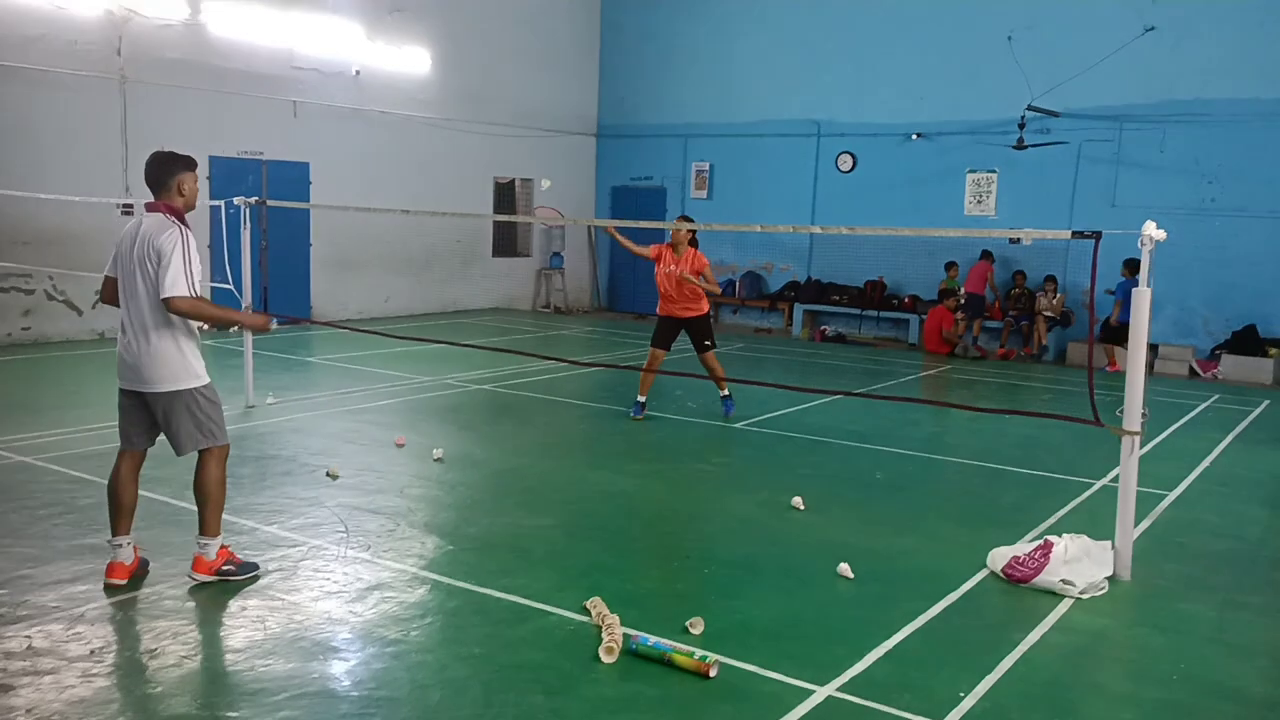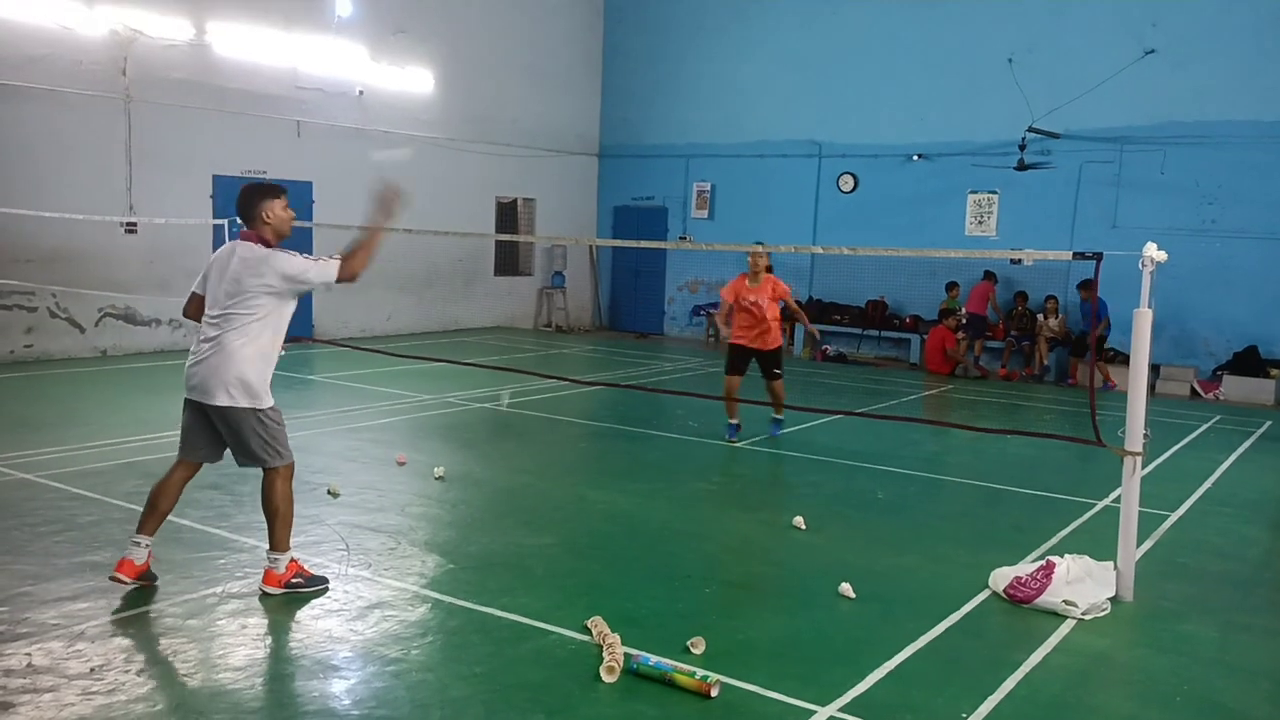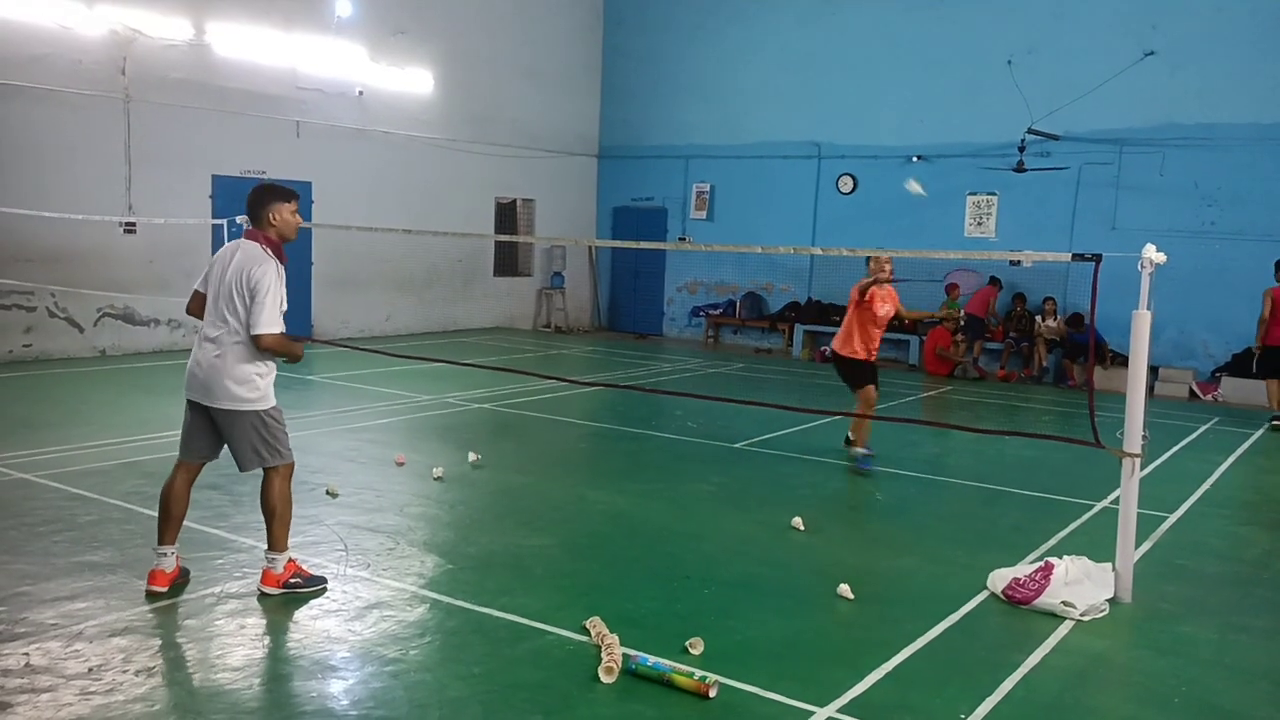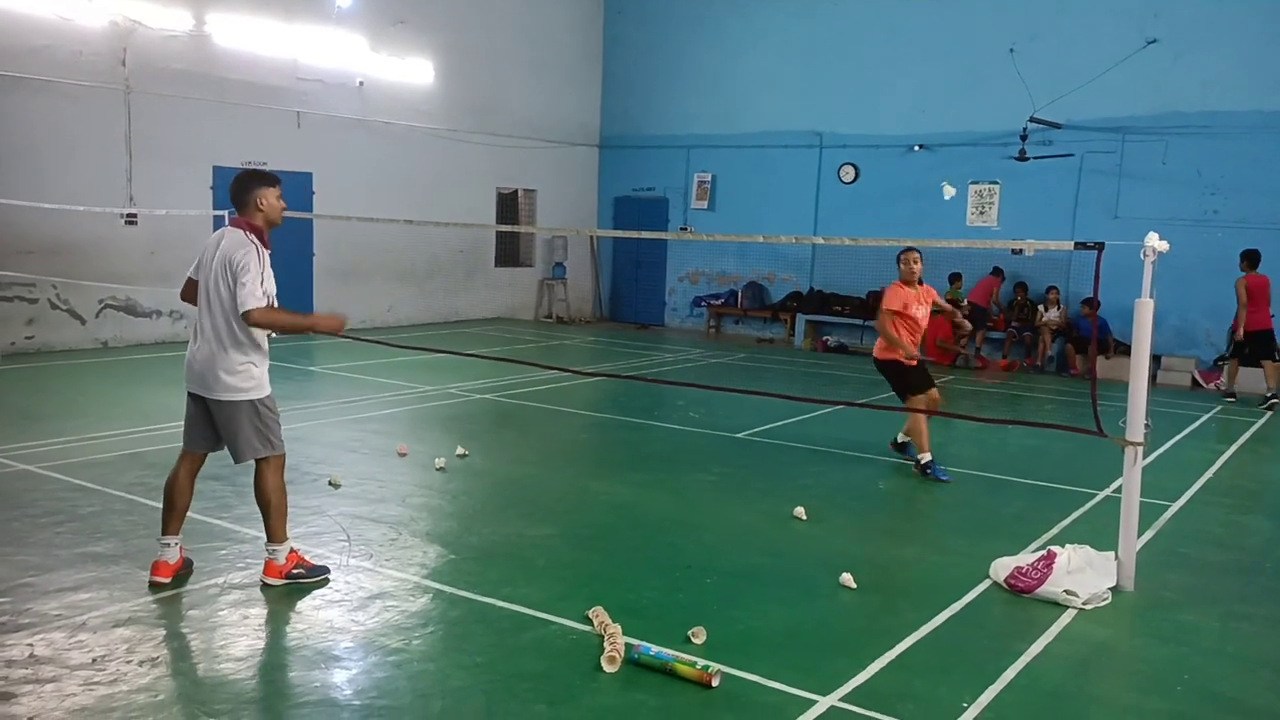
dt=0.5s
person 1, frame 1
left shoulder: (131, 231)
right shoulder: (174, 234)
left elbow: (109, 294)
right elbow: (177, 302)
right wrist: (241, 319)
left hip: (133, 367)
right hip: (175, 369)
left knee: (130, 455)
right knee: (213, 451)
left ankle: (121, 558)
right ankle: (210, 556)
person 1, frame 2
left shoulder: (222, 255)
right shoulder: (280, 264)
left elbow: (192, 310)
right elbow: (350, 269)
right wrist: (381, 217)
left hip: (200, 380)
right hip: (240, 388)
left knee: (185, 465)
right knee: (279, 469)
left ankle: (134, 557)
right ankle: (279, 569)
person 1, frame 3
left shoulder: (227, 252)
right shoulder: (267, 267)
left elbow: (195, 307)
right elbow: (266, 339)
right wrist: (295, 350)
left hip: (202, 380)
right hip: (242, 388)
left knee: (186, 467)
right knee: (279, 468)
left ankle: (164, 566)
right ankle: (277, 569)
person 1, frame 4
left shoulder: (219, 240)
right shoulder: (248, 250)
left elbow: (189, 292)
right elbow: (256, 315)
right wrist: (313, 322)
left hip: (202, 371)
right hip: (238, 377)
left knee: (190, 458)
right knee: (271, 460)
left ankle: (167, 556)
right ankle: (279, 560)
person 2, frame 1
left shoulder: (698, 259)
right shoulder: (661, 251)
left elbow: (717, 289)
right elbow: (635, 249)
left wrist: (695, 280)
right wrist: (613, 232)
left hip: (696, 314)
right hip: (669, 314)
left knee: (709, 359)
right knee: (654, 357)
left ankle: (726, 395)
right ankle: (641, 401)
person 2, frame 2
left shoulder: (776, 285)
right shoulder: (735, 284)
left elbow: (794, 309)
right elbow: (721, 312)
left wrist: (808, 326)
right wrist: (722, 327)
left hip: (769, 342)
right hip: (740, 340)
left knee: (774, 386)
right knee: (731, 384)
left ankle: (778, 416)
right ankle: (733, 423)
person 2, frame 3
left shoulder: (890, 293)
right shoulder: (864, 289)
left elbow: (905, 314)
right elbow: (862, 288)
left wrist: (935, 315)
right wrist: (875, 279)
left hip: (868, 354)
right hip: (847, 352)
left knee: (870, 399)
right knee: (868, 399)
left ankle: (853, 437)
right ankle: (859, 449)
person 2, frame 4
left shoulder: (926, 291)
right shoulder: (895, 291)
left elbow: (948, 308)
right elbow: (881, 325)
left wrist: (960, 318)
right wrist: (904, 346)
left hip: (912, 356)
right hip: (892, 357)
left knee: (934, 400)
right knee: (919, 403)
left ankle: (902, 440)
right ankle: (925, 462)
